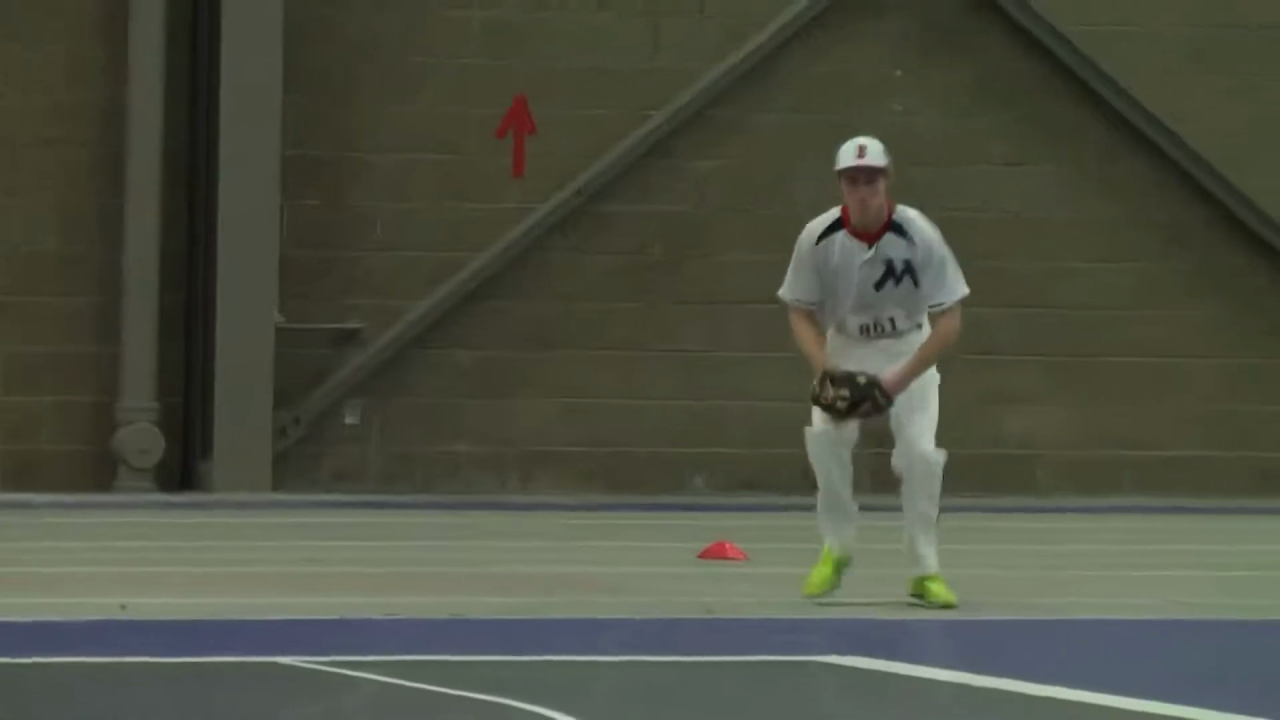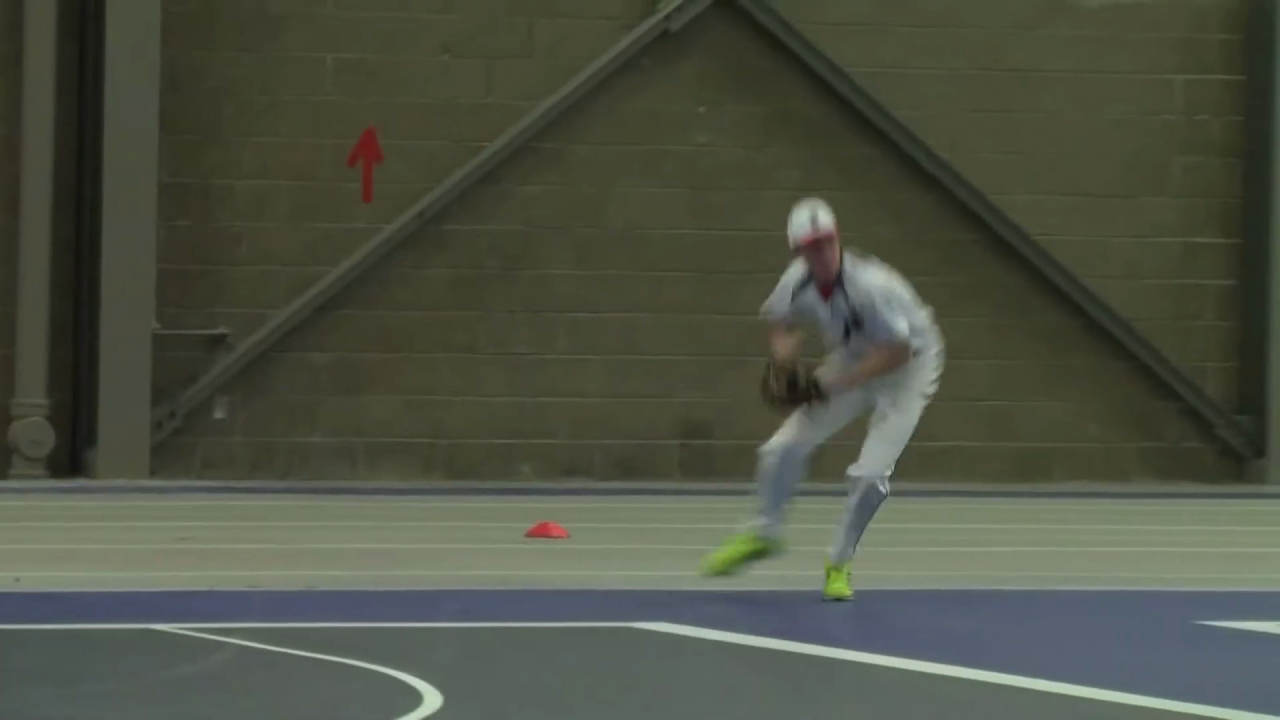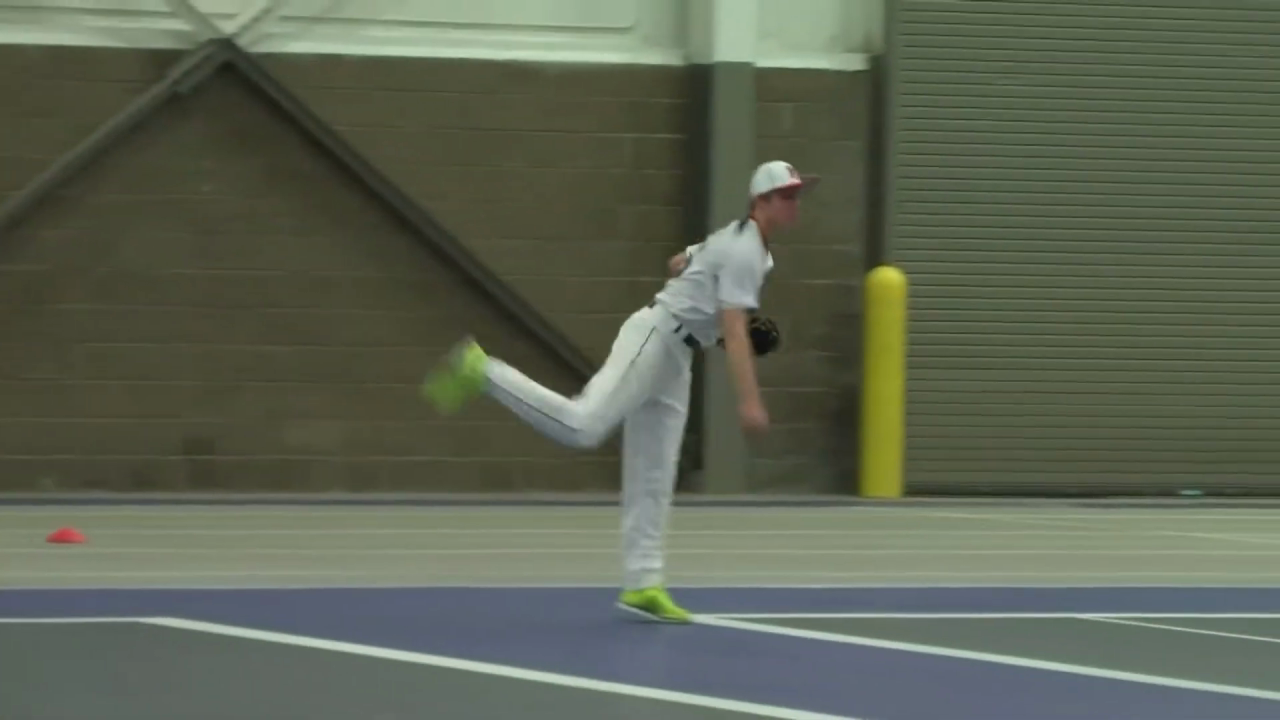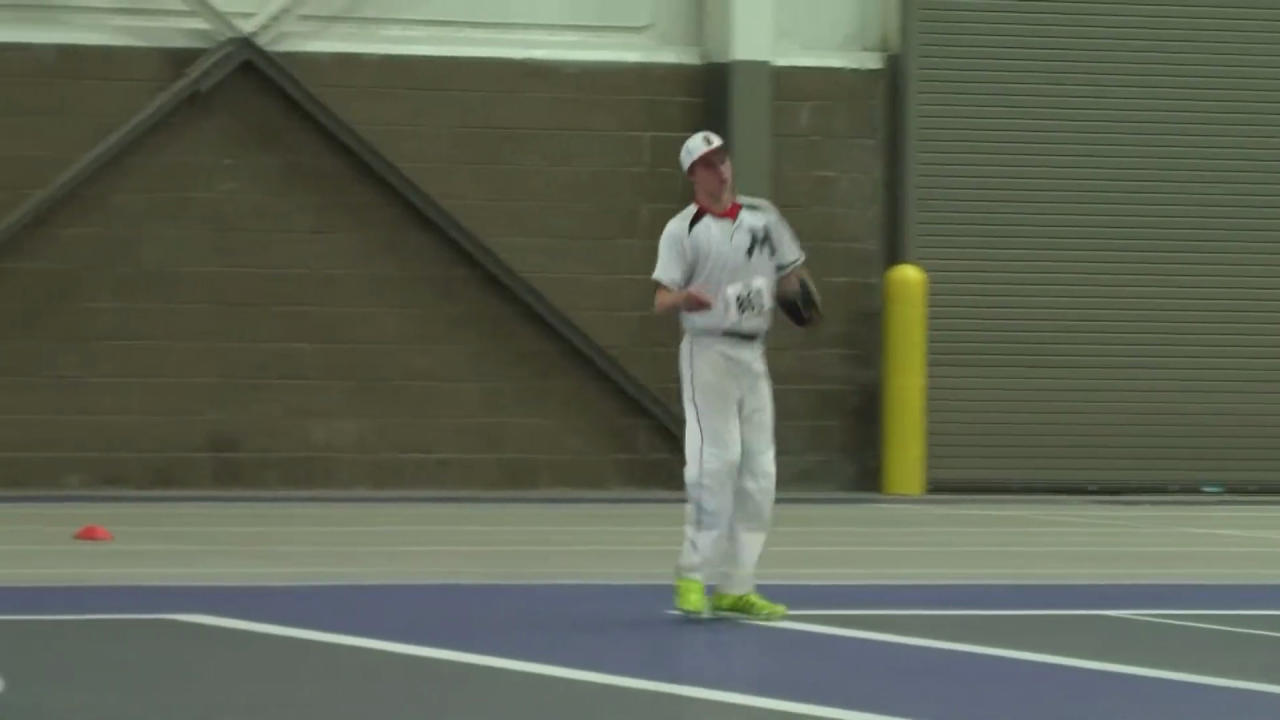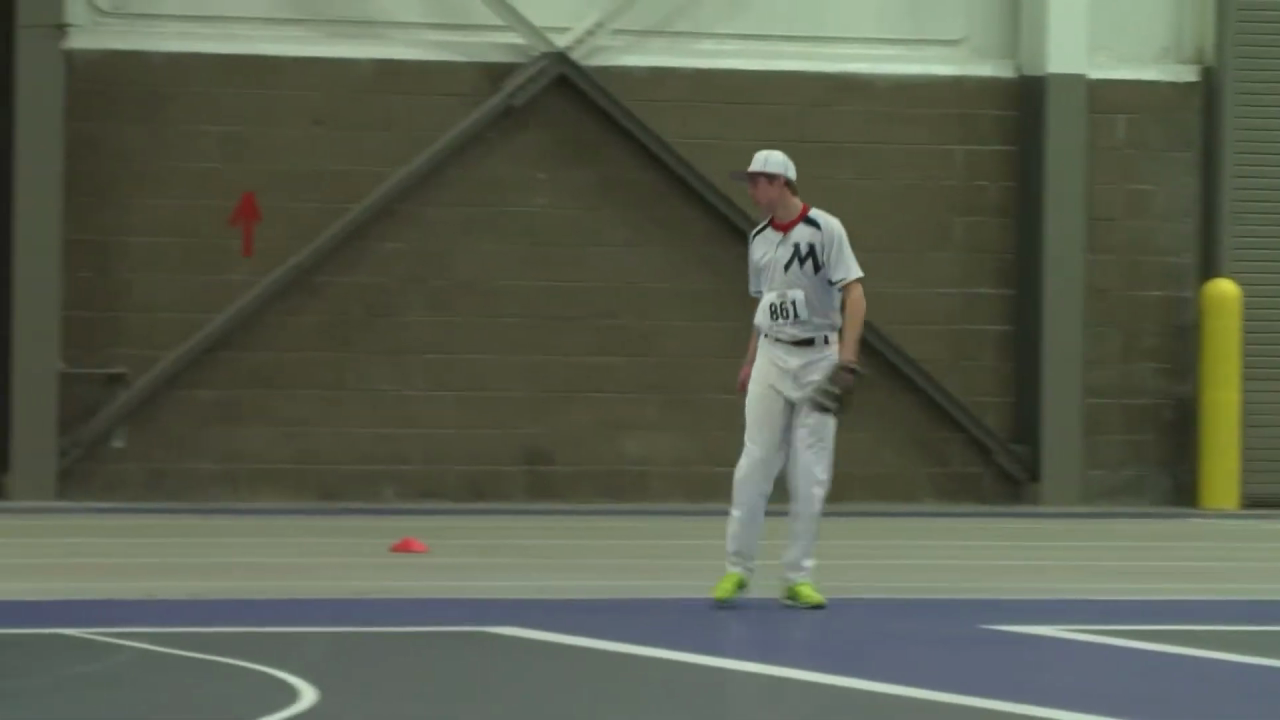
dt=1s
person 1, frame 1
left shoulder: (919, 234)
right shoulder: (816, 238)
left elbow: (950, 321)
right elbow: (800, 316)
left wrist: (900, 382)
right wrist: (828, 375)
left hip: (912, 350)
right hip: (846, 347)
left knee: (919, 455)
right knee: (825, 433)
right ankle: (836, 543)
person 1, frame 2
left shoulder: (874, 285)
right shoulder: (795, 282)
left elbow: (903, 350)
right elbow: (782, 327)
left wrist: (837, 385)
right wrist: (783, 352)
left hip: (907, 363)
right hip: (851, 361)
left knee: (870, 473)
right knee: (782, 451)
left ankle: (838, 563)
right ankle: (764, 536)
person 1, frame 3
left shoulder: (738, 240)
right shoulder: (746, 251)
left elbow: (679, 264)
right elbow: (735, 330)
left wrist: (714, 322)
right wrist: (750, 401)
left hip: (676, 358)
right hip: (652, 341)
left knee: (656, 477)
right knee: (582, 423)
left ankle: (643, 585)
right ankle: (480, 369)
person 1, frame 4
left shoulder: (764, 217)
right shoulder: (681, 230)
left elbow: (792, 272)
right elbow: (662, 302)
right wrist: (685, 300)
left hip: (753, 356)
right hip: (708, 353)
left knee: (760, 475)
right knee: (715, 465)
left ankle: (736, 586)
right ankle: (692, 574)
person 1, frame 5
left shoulder: (824, 228)
right shoulder: (758, 238)
left elbow: (854, 294)
left wrist: (847, 352)
right wrist: (749, 358)
left hip: (820, 359)
right hip: (773, 358)
left knee: (811, 471)
right knee: (756, 462)
left ankle: (799, 577)
right ankle: (737, 568)
